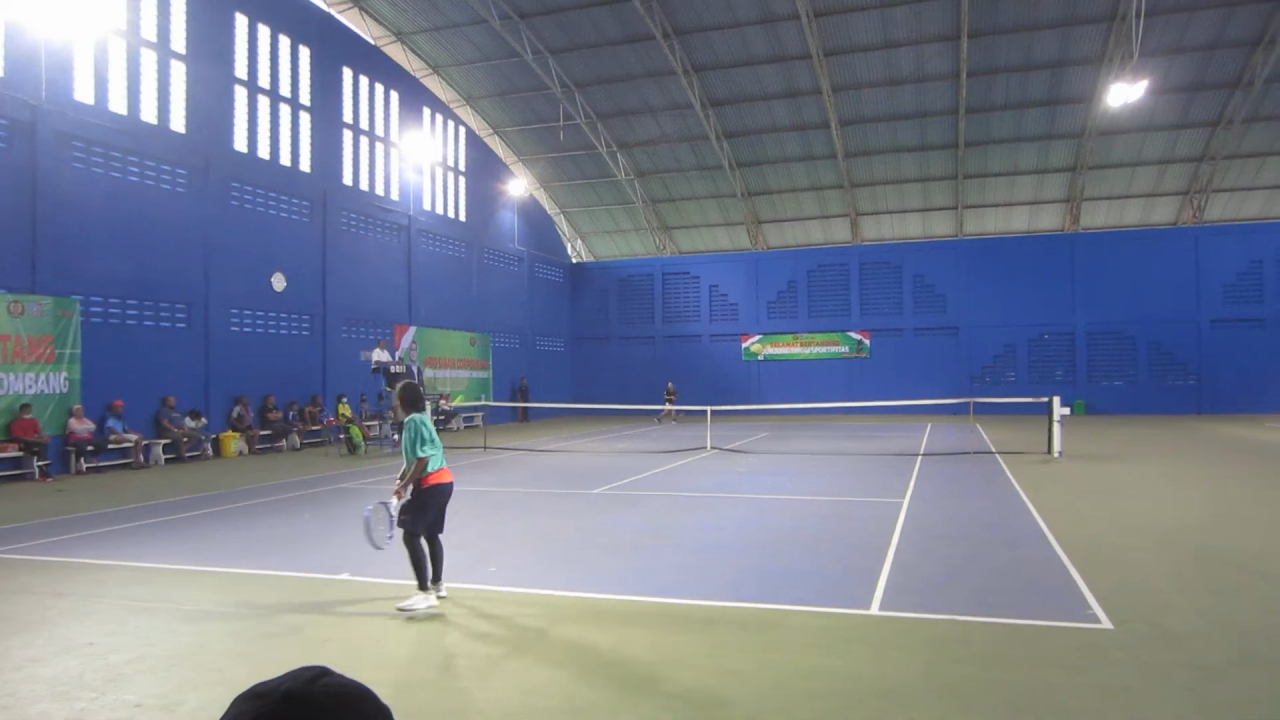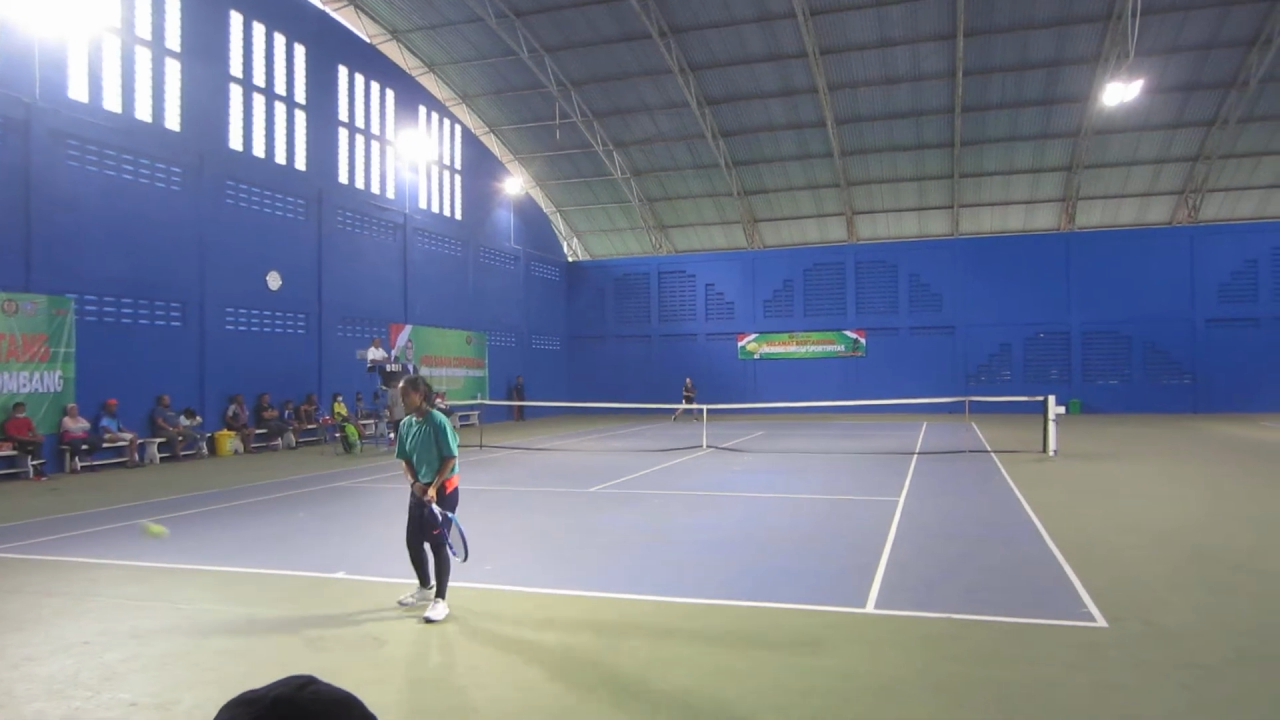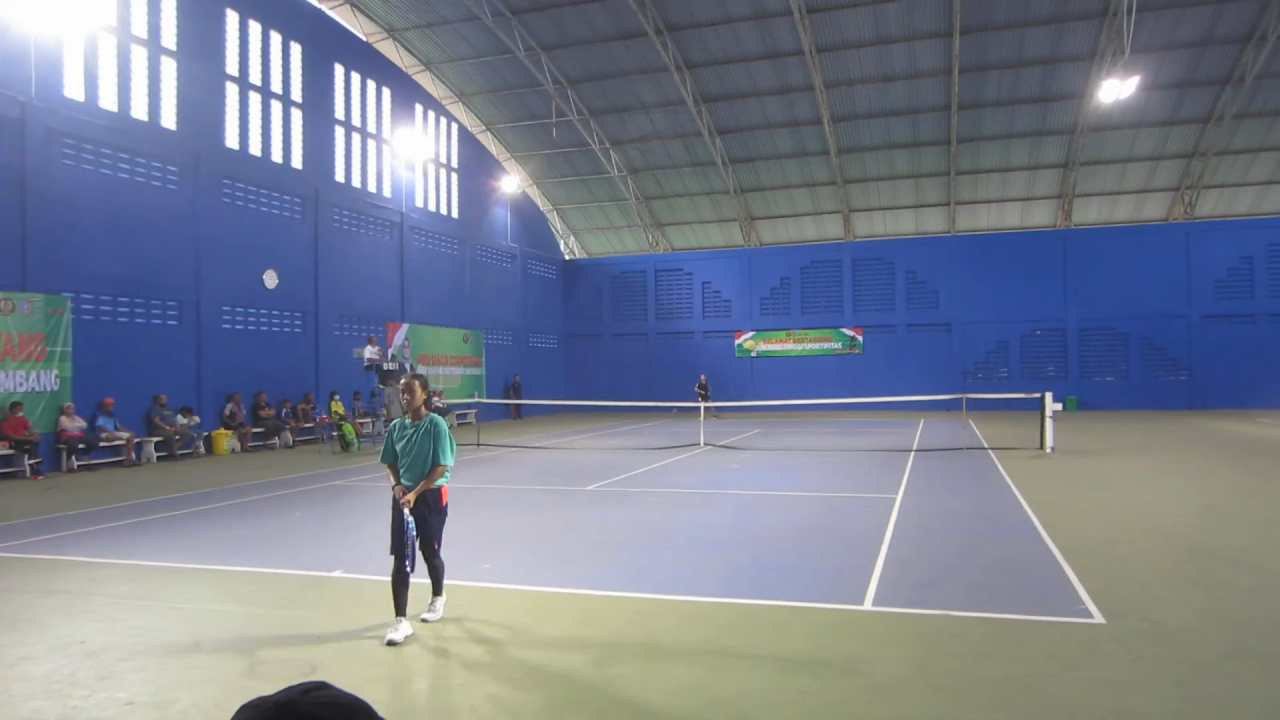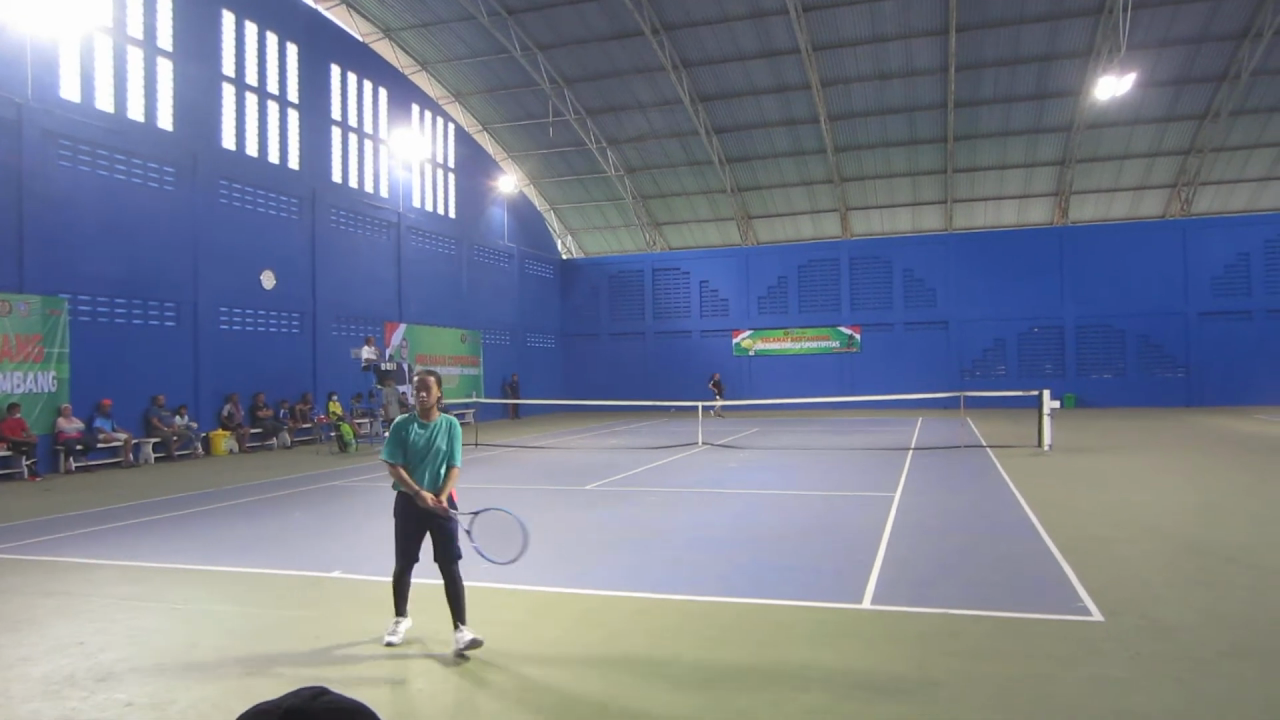
dt=0.4s
person 1, frame 1
left shoulder: (413, 421)
right shoulder: (419, 419)
left elbow: (421, 460)
left wrist: (404, 484)
right wrist: (401, 479)
left hip: (431, 484)
right hip: (440, 482)
left knee: (411, 535)
right knee: (429, 534)
left ankle: (425, 593)
right ankle: (436, 585)
person 1, frame 2
left shoulder: (438, 421)
right shoulder: (405, 425)
left elbow: (451, 458)
right elbow: (406, 460)
left wrist: (434, 487)
right wrist: (415, 483)
left hip: (443, 489)
right hip: (419, 490)
left knee: (438, 544)
right knee: (412, 541)
left ankle: (440, 601)
right ankle: (425, 587)
person 1, frame 3
left shoulder: (437, 425)
right shoulder: (396, 427)
left elbow: (441, 466)
right elbow: (391, 463)
left wrist: (415, 493)
right wrist: (397, 485)
left hip: (431, 496)
right hip: (403, 497)
left knee: (430, 554)
right knee: (401, 558)
left ankle: (438, 597)
right ankle: (401, 620)
person 1, frame 4
left shoulder: (450, 425)
right shoulder: (402, 424)
left elbow: (453, 467)
right elbow: (394, 466)
left wrist: (444, 497)
right wrist: (419, 493)
left hip: (441, 503)
right hip: (409, 502)
left knee: (449, 566)
right knee: (404, 565)
left ankle: (460, 630)
right ankle: (401, 618)
